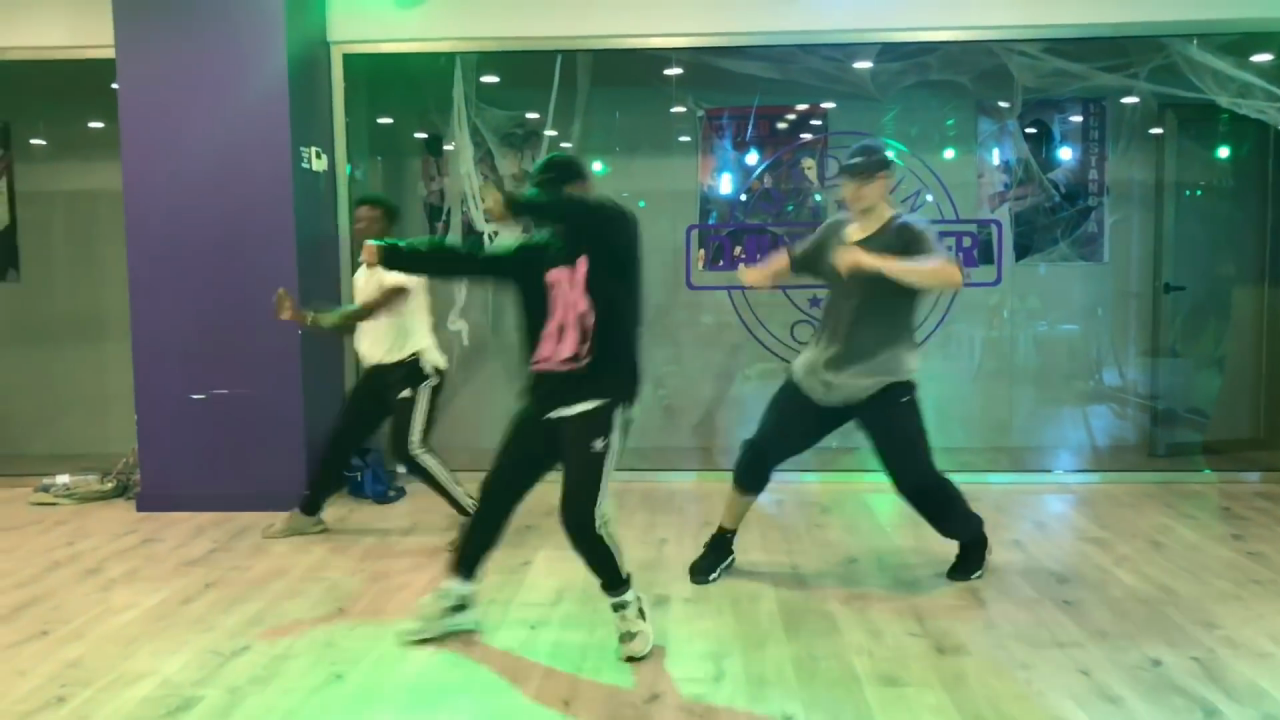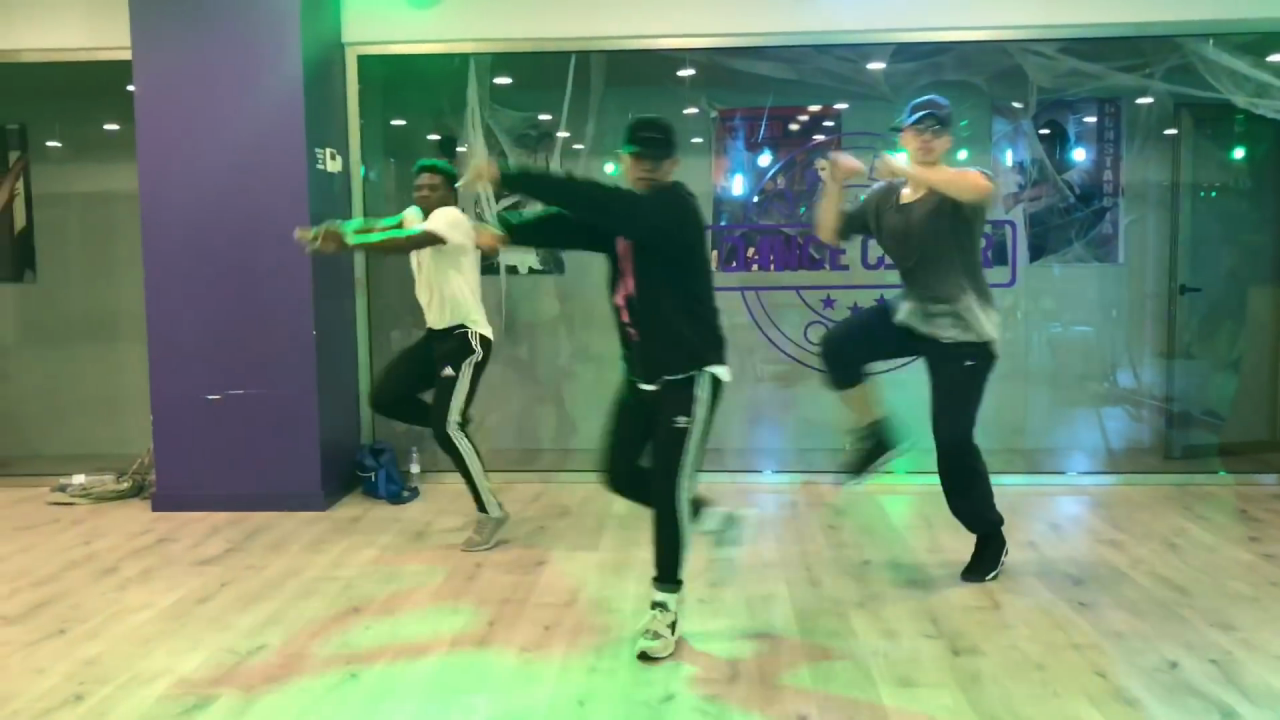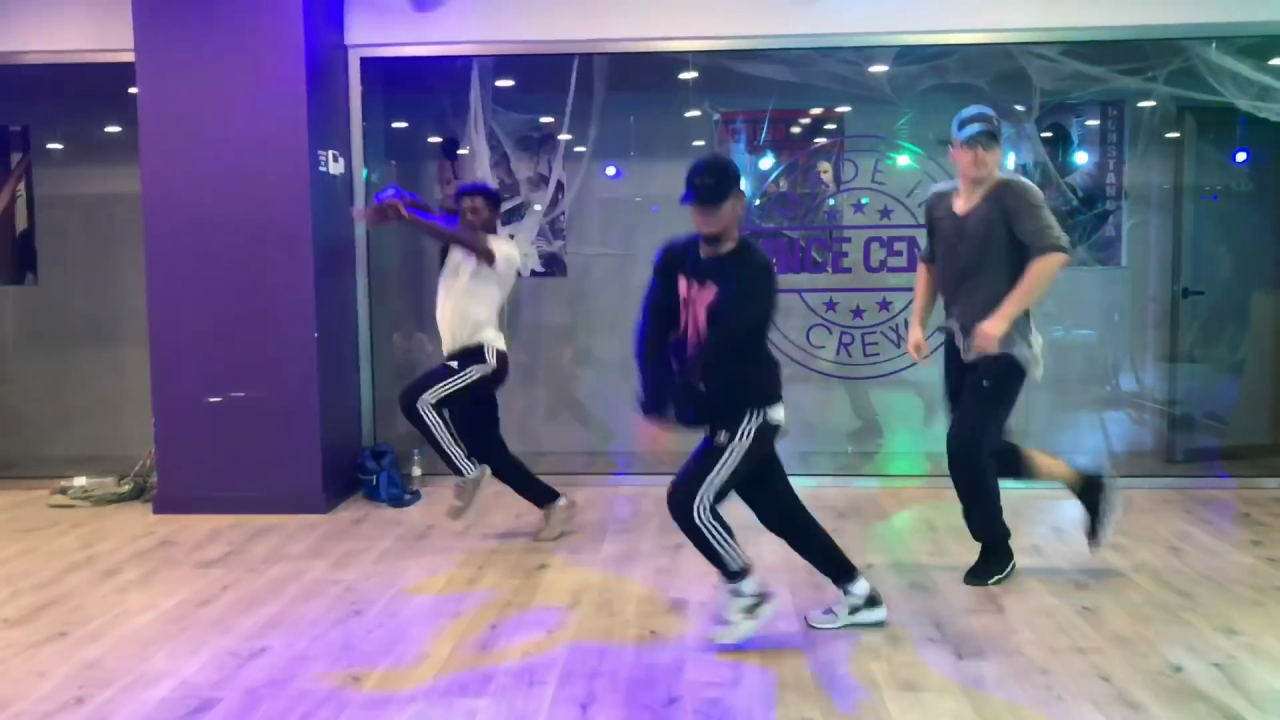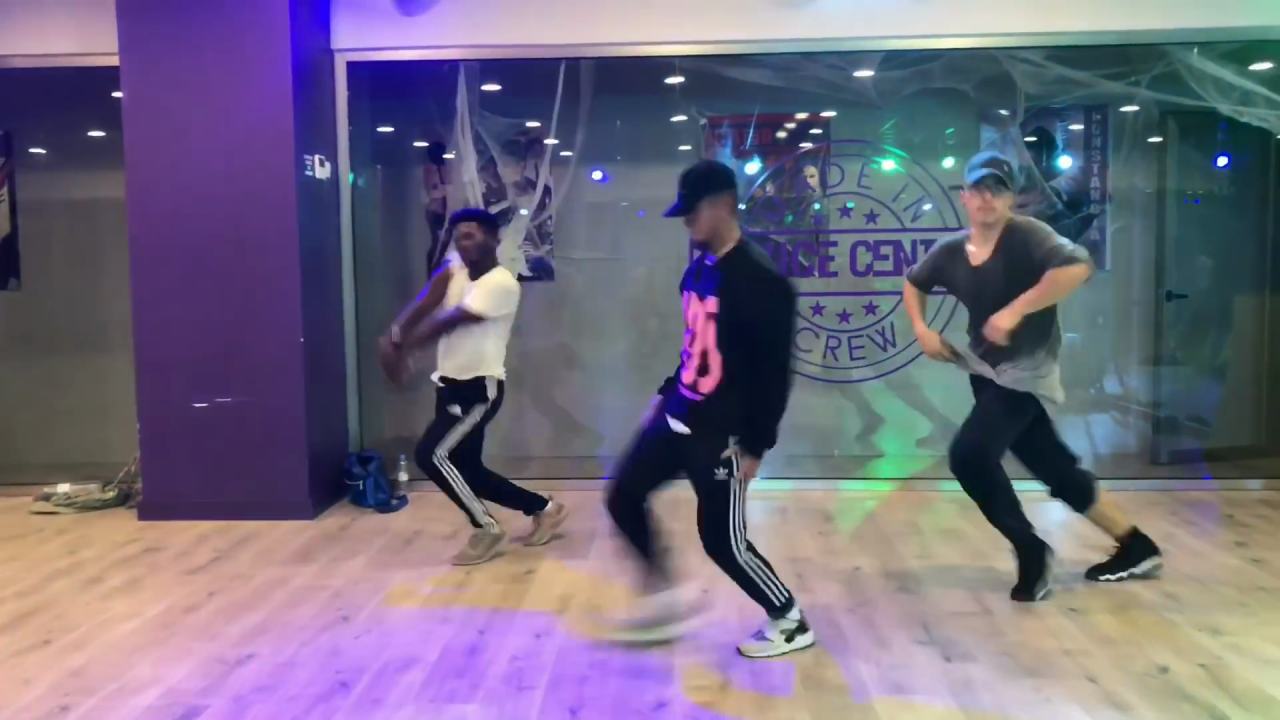
dt=0.2s
person 1, frame 1
left shoulder: (614, 230)
right shoulder: (541, 251)
left elbow: (592, 217)
right elbow: (475, 264)
left wrist: (514, 207)
right wrist: (392, 254)
left hip: (600, 403)
right hip: (546, 402)
left knee: (581, 514)
right knee: (495, 499)
left ankle: (627, 608)
right ankle: (455, 599)
person 1, frame 2
left shoulder: (674, 207)
right shoulder: (619, 201)
left elbow: (581, 206)
right elbow: (562, 223)
left wrist: (506, 175)
right wrist: (504, 234)
left hip: (691, 371)
right hip: (649, 370)
left knee: (668, 490)
right knee: (619, 476)
left ankle: (665, 609)
right ankle: (708, 518)
person 1, frame 3
left shoulder: (751, 270)
right shoulder: (675, 256)
left elbow: (735, 345)
right elbow: (653, 332)
left wrist: (673, 404)
right wrist: (655, 400)
left hip: (744, 408)
right hip: (711, 405)
left knee: (687, 500)
right knee: (779, 510)
left ankle: (747, 590)
right ankle: (860, 596)
person 1, frame 4
left shoulder: (759, 280)
right shoulder: (698, 269)
left elbow: (773, 369)
left wrist: (751, 443)
right wrist: (669, 392)
left hip: (720, 429)
right hip: (679, 411)
left knee: (721, 541)
right knee: (623, 499)
left ankle: (789, 621)
right ankle: (664, 599)
person 2, frame 1
left shoulder: (906, 233)
right shoulder: (833, 231)
left elbow: (947, 276)
right elbow: (792, 261)
left wrist: (873, 262)
right wrist: (761, 275)
left hip: (884, 380)
right hip: (822, 370)
left knee: (914, 476)
right knee: (759, 451)
left ankle: (972, 539)
right ankle: (723, 542)
person 2, frame 2
left shoulder: (956, 186)
right shoulder: (883, 196)
left elbow: (981, 189)
right elbow: (827, 231)
left wrist: (908, 170)
right wrist: (834, 183)
left hip: (962, 326)
right hip: (913, 313)
left knee: (953, 439)
right knee: (839, 345)
left ankle: (991, 538)
right ankle: (873, 434)
person 2, frame 3
left shoulder: (1013, 193)
right shoulder: (938, 203)
left elbow: (1053, 252)
right elbow: (930, 265)
left wrist: (1004, 314)
right wrist: (916, 321)
left hip: (1000, 345)
right hip: (961, 341)
left knee: (966, 445)
right knee: (982, 450)
left ankle: (996, 548)
right ankle: (1085, 484)
person 2, frame 4
left shoulder: (1025, 234)
right shoulder: (949, 251)
left elbow: (1077, 265)
right elbow: (913, 284)
left wrist: (1014, 311)
right wrist: (922, 329)
left hip: (1023, 375)
right hip: (991, 373)
left knee: (967, 455)
right knee: (1059, 471)
left ankle: (1031, 549)
right ankle: (1135, 548)
person 3, frame 1
right shoulder: (364, 267)
left elbow: (379, 304)
right elbow: (354, 320)
left wrist: (328, 321)
right wrist: (299, 313)
left hip: (417, 366)
right hip: (380, 369)
left knee: (407, 447)
right knee: (339, 441)
left ankle: (469, 511)
right ankle: (307, 513)
person 3, frame 2
left shoulder: (450, 219)
right shoulder: (415, 219)
left elbow: (405, 243)
right elbow: (371, 226)
left wrist: (346, 244)
right wrist: (332, 231)
left hip: (465, 336)
right hip: (435, 335)
left knee: (446, 427)
right knee: (383, 398)
left ankle: (491, 513)
right ankle: (456, 425)
person 3, frame 3
left shoulder: (504, 249)
right shoulder: (462, 239)
left elbow: (451, 232)
right elbow: (433, 221)
left wrist: (406, 215)
right wrist: (393, 202)
left hip: (482, 356)
right hip: (459, 357)
left knee: (415, 401)
right knee: (489, 451)
left ankle: (468, 473)
right ankle: (554, 503)
person 3, frame 4
left shoulder: (502, 285)
right shoulder: (457, 266)
left elbow: (448, 323)
right elbow: (428, 300)
left wrist: (403, 346)
right wrist: (396, 332)
left hip: (479, 387)
right hip: (451, 384)
left knee: (433, 453)
right knee: (467, 469)
left ankle: (487, 529)
right ankle: (545, 509)
